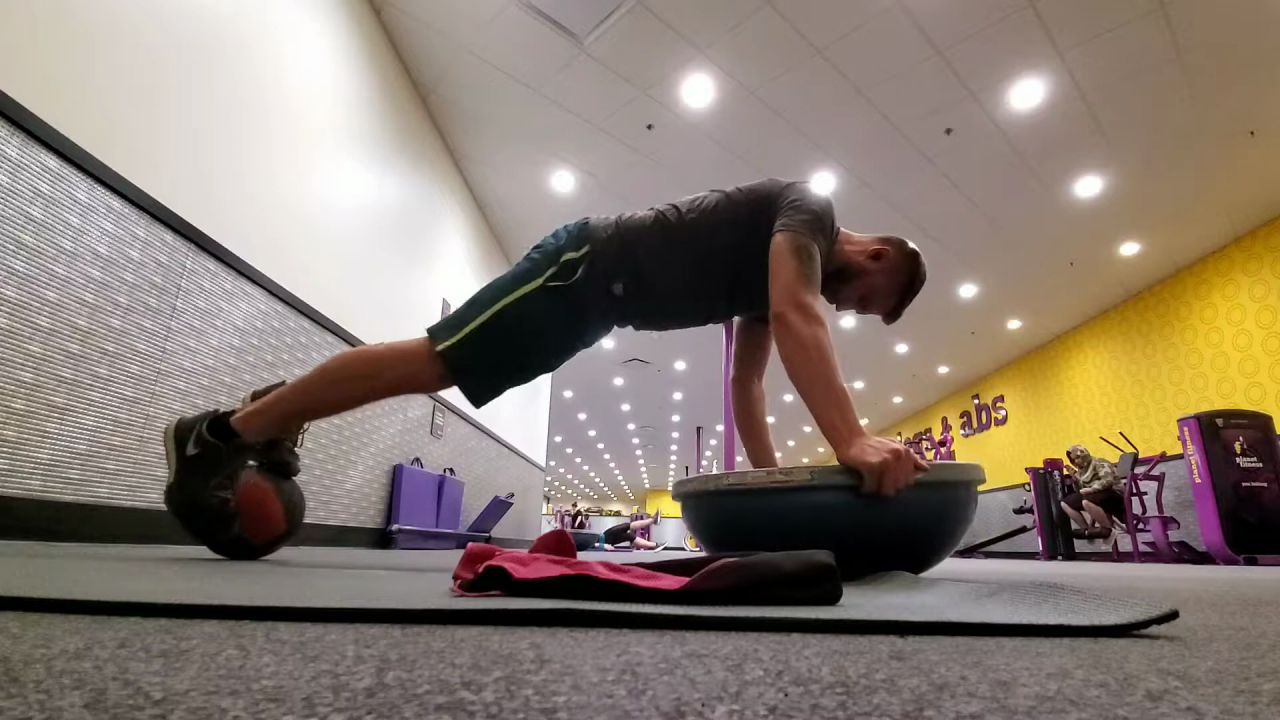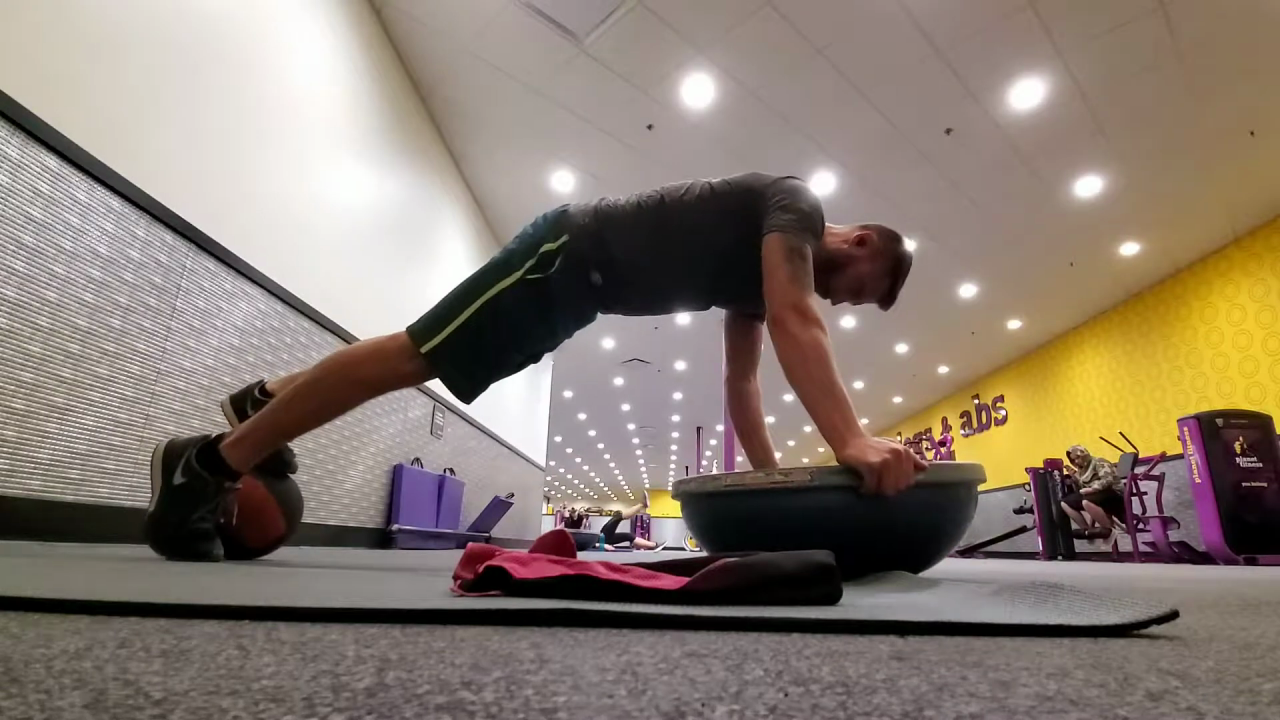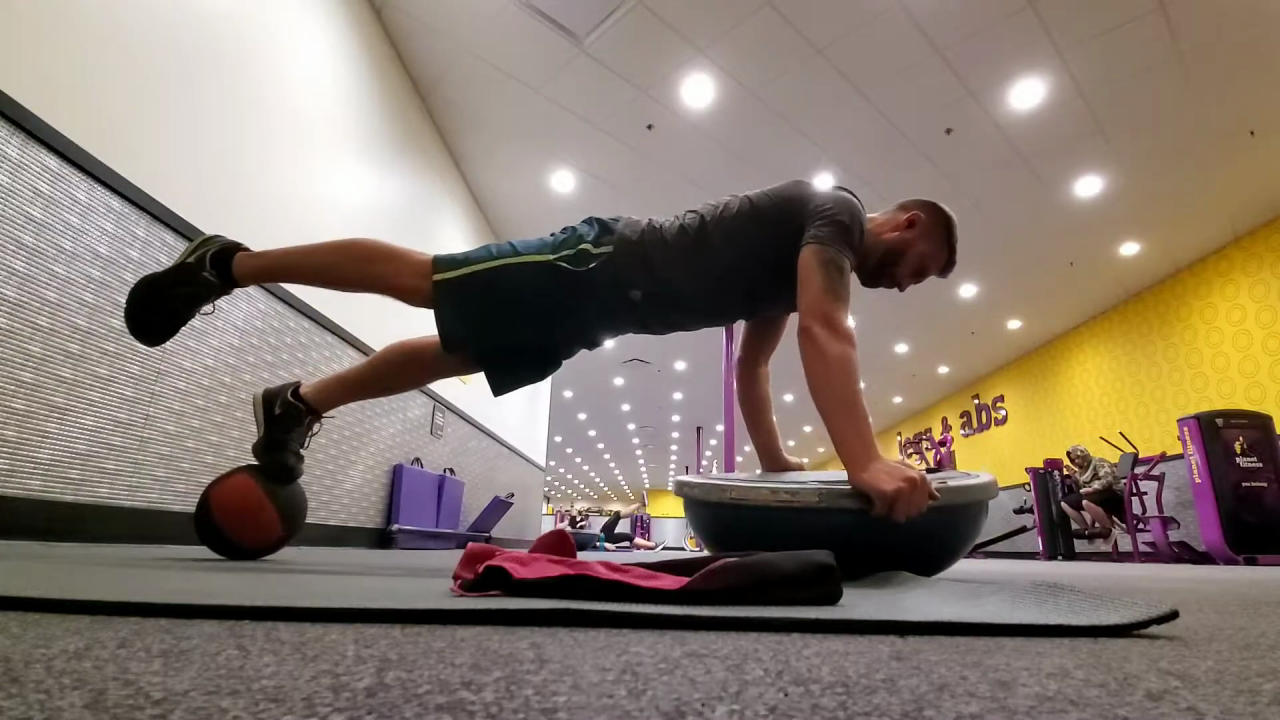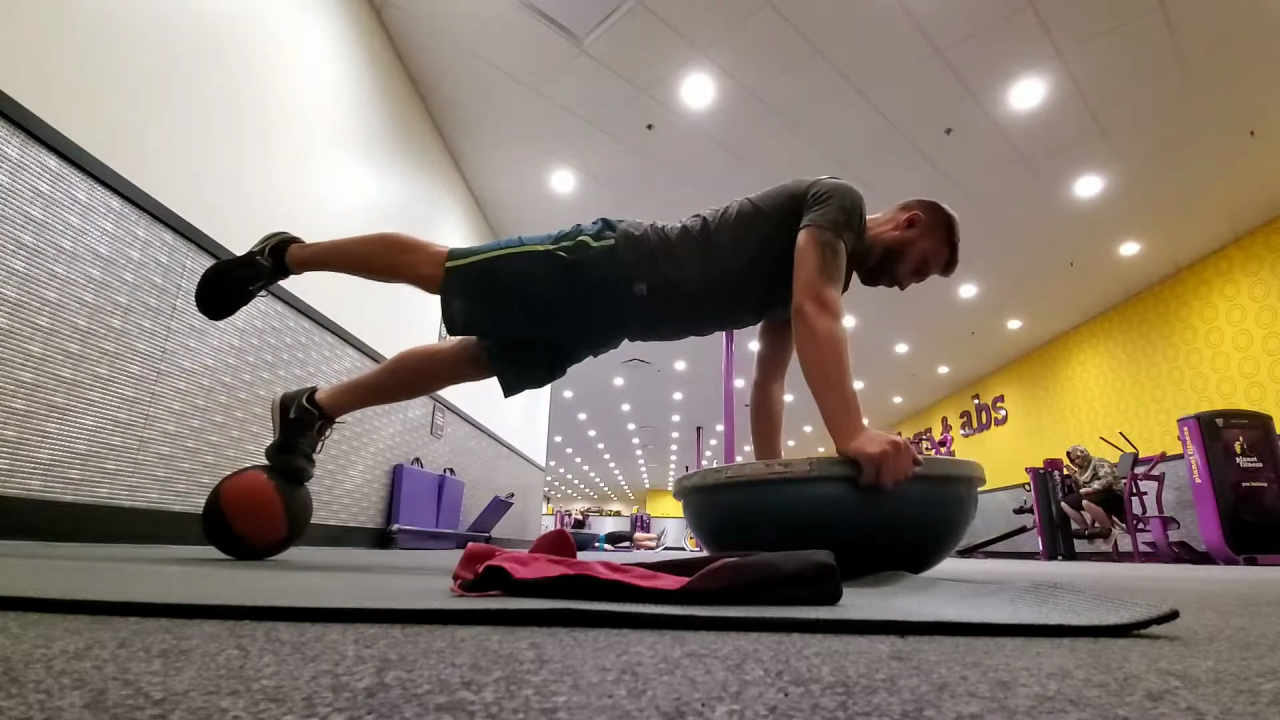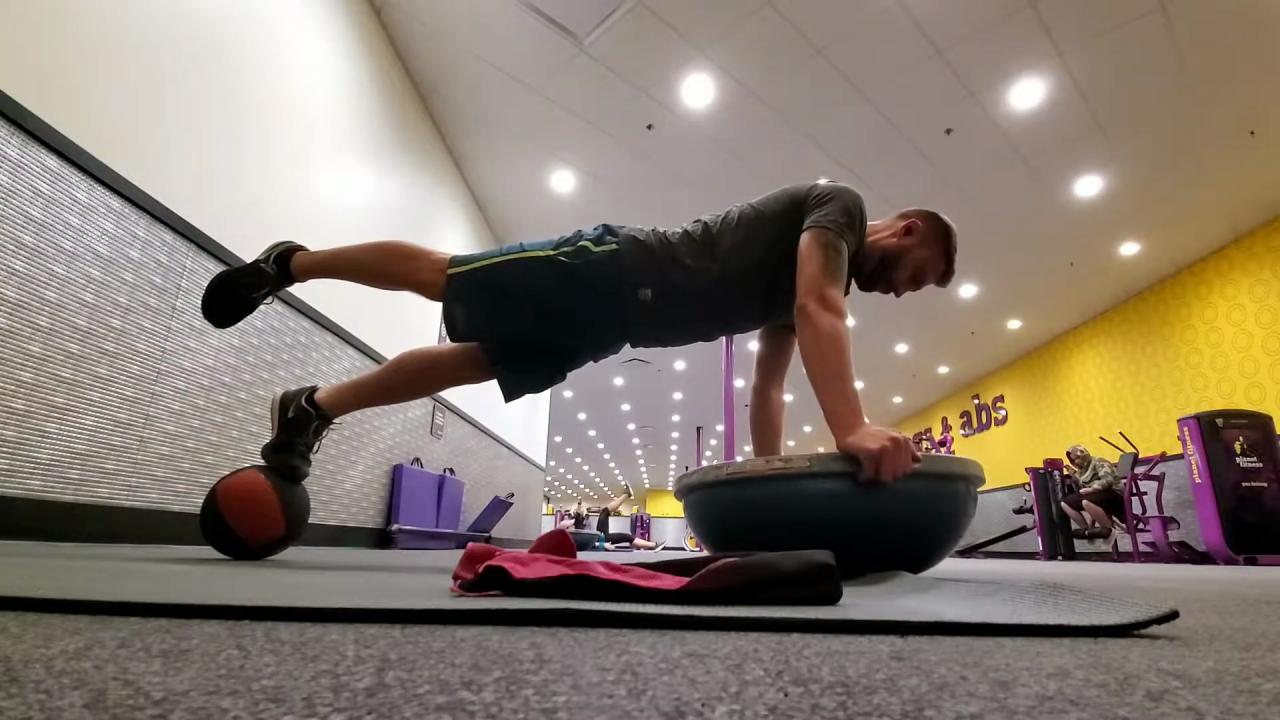
dt=1s
person 1, frame 1
left shoulder: (783, 267)
right shoulder: (808, 212)
left elbow: (744, 382)
right elbow: (796, 317)
left wrist: (772, 479)
right wrist: (850, 440)
left hip: (602, 296)
right hip: (588, 266)
left knee: (439, 359)
right knee: (433, 360)
left ankle: (278, 409)
right ankle: (225, 431)
person 1, frame 2
left shoulder: (760, 274)
right shoulder: (795, 207)
left elbow: (740, 379)
right elbow: (794, 323)
left wrist: (772, 477)
right wrist: (851, 442)
left hip: (583, 287)
right hip: (569, 257)
left knee: (417, 358)
right knee: (413, 354)
left ankle: (267, 399)
right ankle: (212, 461)
person 1, frame 3
left shoulder: (806, 263)
right shoulder: (835, 213)
left elbow: (749, 365)
right elbow: (824, 335)
left wrist: (775, 464)
right wrist: (865, 463)
left hip: (604, 302)
right hip: (600, 266)
left knee: (450, 356)
right knee: (412, 277)
left ankle: (298, 403)
right ankle: (227, 264)
person 1, frame 4
left shoulder: (824, 270)
right shoulder: (838, 203)
left elbow: (768, 378)
right elbow: (814, 312)
right wrist: (852, 434)
left hip: (612, 314)
right hip: (605, 268)
left knee: (465, 359)
right knee: (432, 266)
left ankle: (316, 407)
right ankle: (284, 255)
person 1, frame 5
left shoulder: (823, 276)
right shoulder: (837, 206)
left elbow: (766, 384)
right elbow: (818, 307)
right wrist: (852, 428)
left hip: (611, 320)
right hip: (605, 273)
left knee: (464, 362)
right knee: (435, 275)
left ankle: (315, 406)
right ankle: (288, 263)
